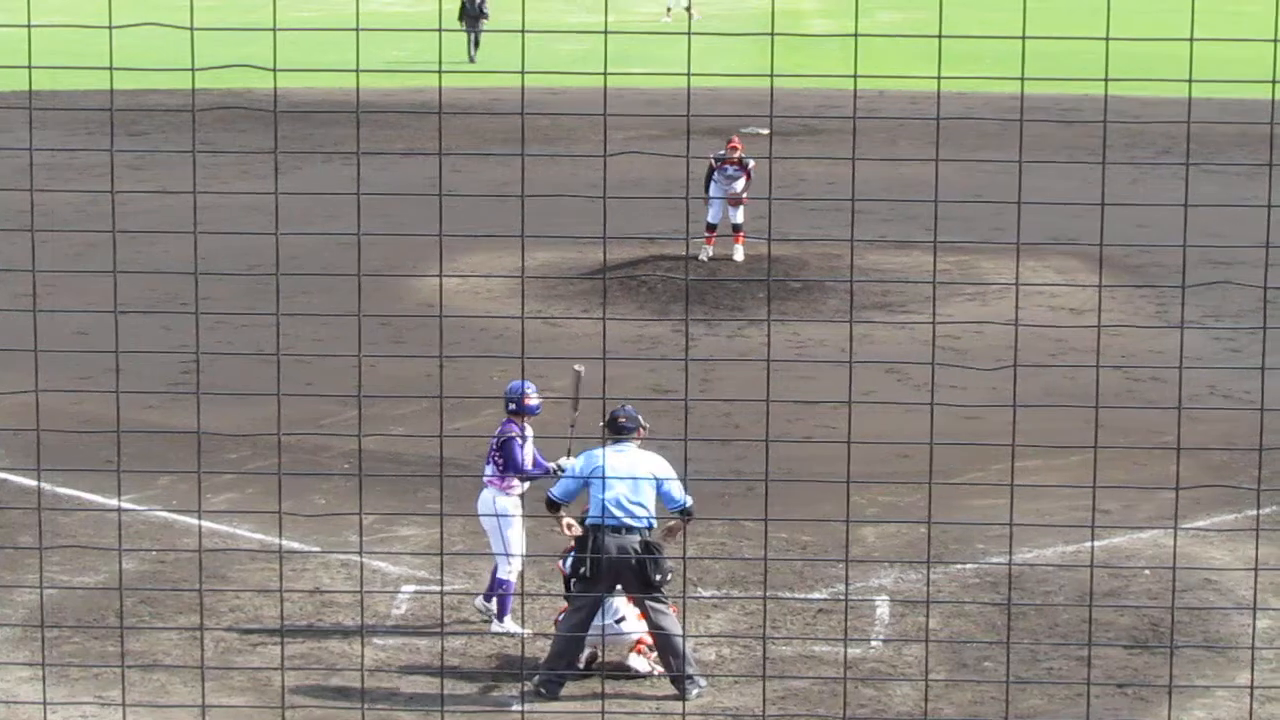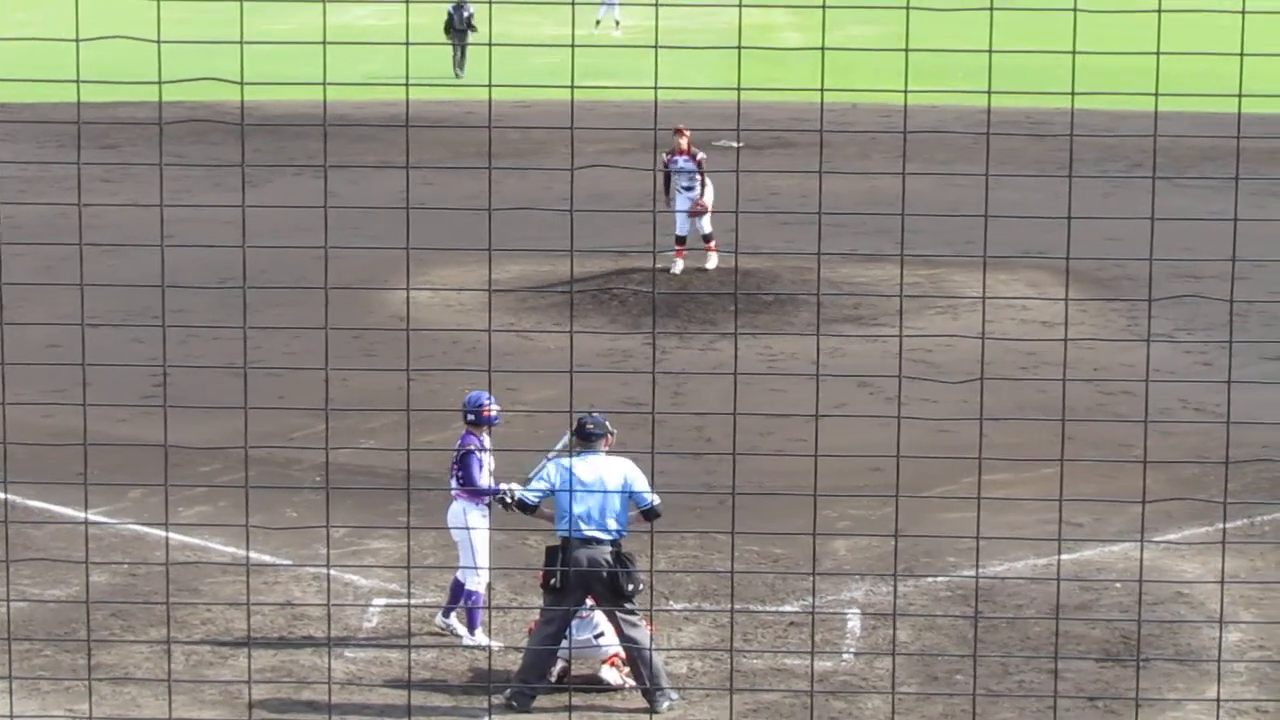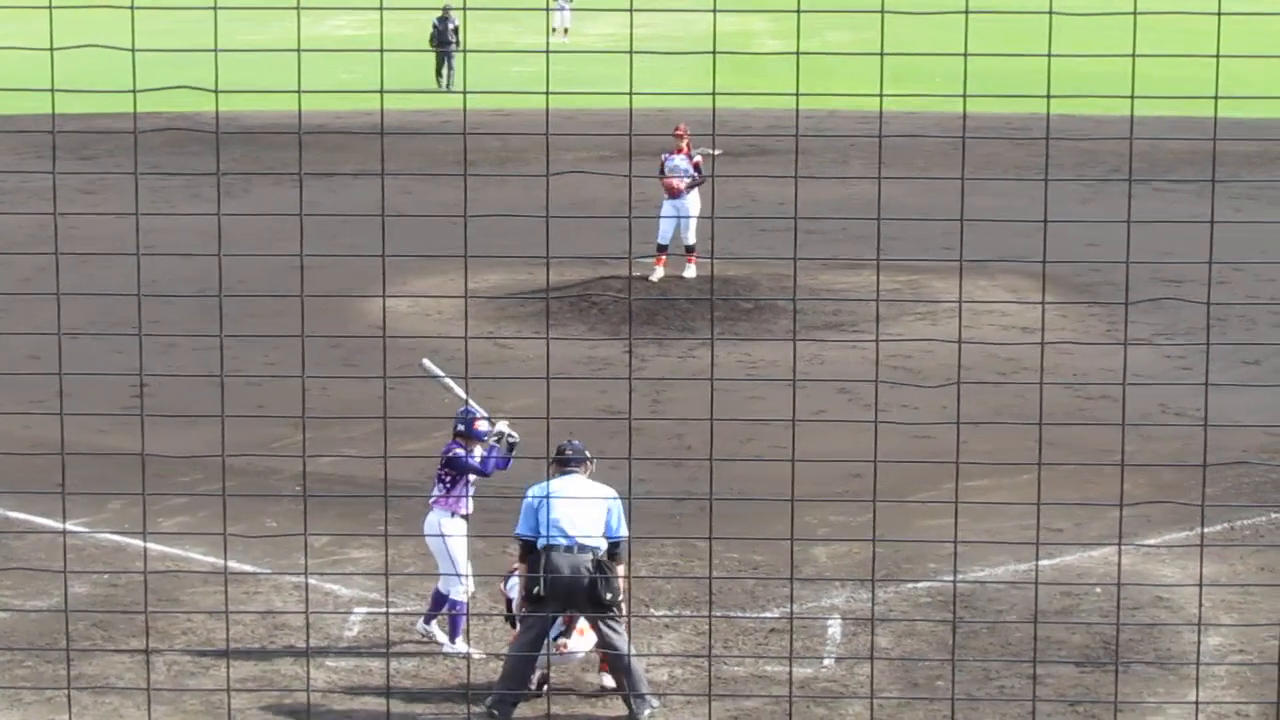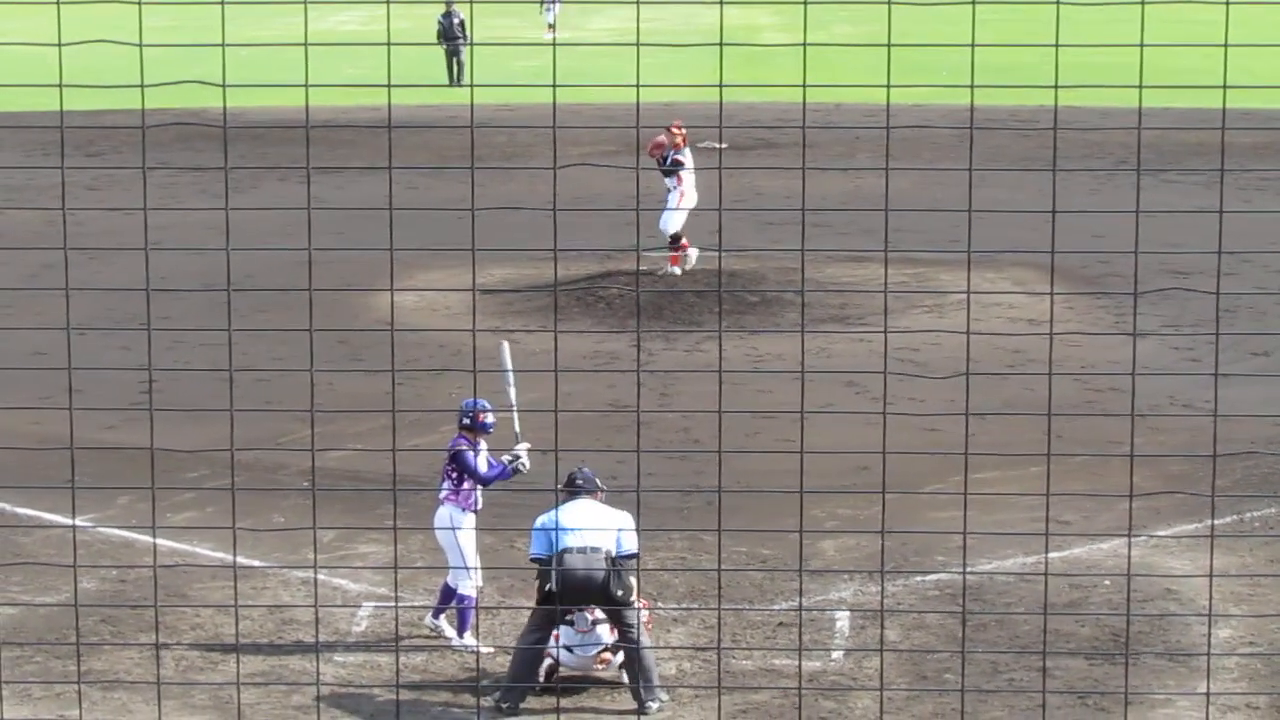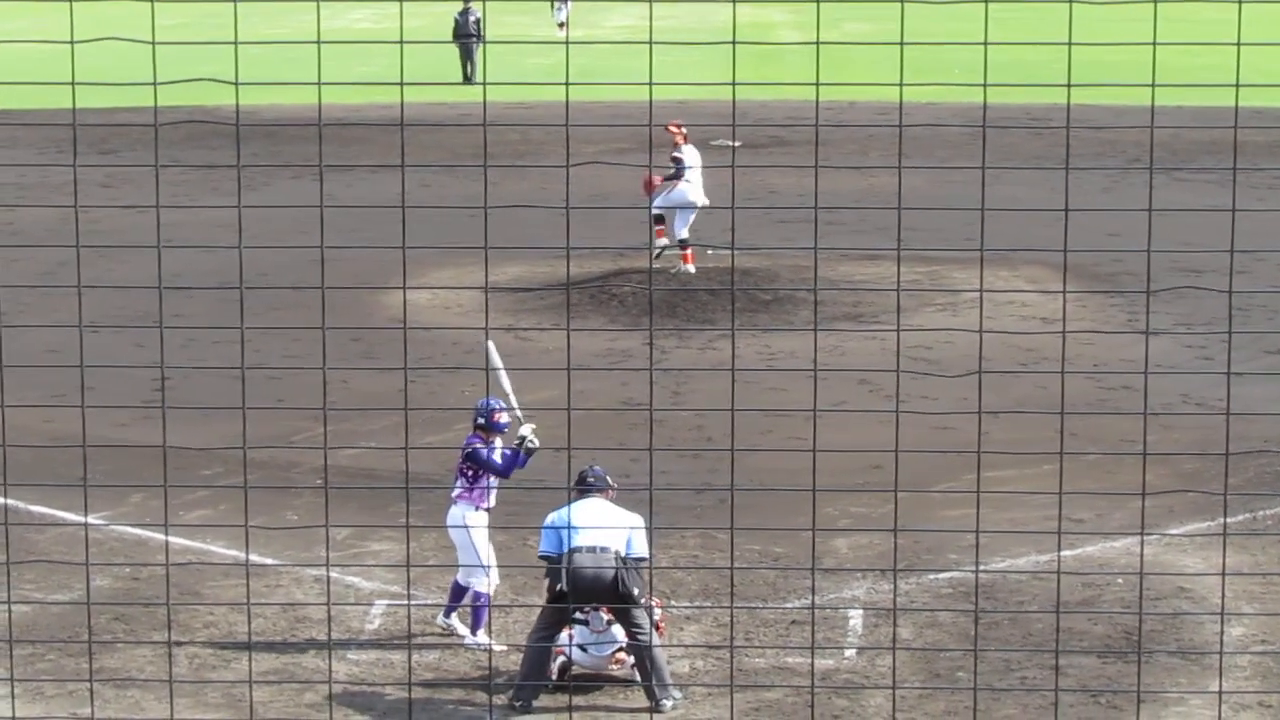
dt=1s
person 1, frame 1
left shoulder: (589, 458)
right shoulder: (654, 461)
left elbow: (554, 500)
right elbow: (684, 509)
left wrist: (564, 520)
right wrist: (675, 526)
left hip: (598, 545)
right hip: (637, 545)
left knee: (576, 614)
right knee: (660, 614)
left ankle: (549, 681)
right ankle: (688, 681)
person 1, frame 2
left shoulder: (558, 466)
right shoulder: (624, 466)
left elbow: (522, 502)
right elbow: (652, 510)
left wrist: (555, 517)
left hip: (569, 556)
right hip: (607, 558)
left knee: (548, 627)
right knee: (632, 627)
left ankle: (521, 694)
right ankle: (659, 694)
person 1, frame 3
left shoulder: (537, 492)
right shoulder: (606, 493)
left elbow: (527, 549)
right elbow: (616, 549)
left wrist: (524, 591)
right wrist: (618, 592)
left hip: (551, 566)
right hip: (590, 568)
left knee: (528, 637)
right knee: (615, 636)
person 1, frame 4
left shoulder: (547, 518)
right shoulder: (620, 515)
left elbow: (543, 562)
right elbow: (629, 559)
left wrist: (547, 592)
right wrist: (628, 590)
left hip: (564, 572)
right hip: (605, 570)
left knee: (534, 634)
right knee: (633, 632)
left ankle: (509, 699)
right ankle: (649, 698)
person 1, frame 5
left shoulder: (557, 516)
right shoulder: (629, 517)
left elbow: (551, 560)
right elbow: (636, 562)
left wrist: (562, 587)
right wrist: (632, 592)
left hip: (574, 570)
right hip: (613, 571)
left knee: (543, 633)
right knee: (642, 632)
left ankle: (523, 697)
right ankle: (663, 696)
person 2, frame 1
left shoulder: (524, 430)
right shoulder: (509, 433)
left elbow: (536, 461)
right elbow: (522, 472)
left wrist: (559, 466)
right wrist: (555, 466)
left hip: (509, 501)
right hip: (498, 502)
left knee: (512, 557)
right knee: (510, 561)
left ankle: (487, 600)
right ankle: (501, 621)
person 2, frame 2
left shoulder: (482, 440)
right shoulder: (470, 446)
right elbow: (473, 487)
left wrist: (501, 491)
right wrist: (502, 489)
left hip: (476, 512)
right hip: (468, 513)
left knee: (467, 569)
right knee: (478, 573)
left ankle: (446, 617)
right ankle: (473, 634)
person 2, frame 3
left shoulder: (472, 450)
right shoulder: (454, 453)
left elbow: (500, 464)
right elbow: (485, 470)
left wrist: (509, 444)
right wrist: (496, 439)
left hip: (455, 522)
right hip: (443, 523)
left knee: (450, 579)
right knee: (461, 583)
left ankle: (428, 624)
right ankle: (454, 643)
person 2, frame 4
left shoulder: (478, 446)
right shoulder: (460, 449)
left elbow: (496, 473)
right elbow: (484, 479)
left wrist: (515, 466)
right wrist: (510, 458)
left hip: (462, 517)
right hip: (454, 518)
left knee: (460, 573)
right knee: (469, 578)
left ankle: (436, 618)
right ankle: (462, 637)
person 2, frame 5
left shoulder: (493, 444)
right shoulder: (474, 448)
left elbow: (515, 464)
right elbow: (503, 472)
left wrist: (527, 449)
right wrist: (519, 442)
left hip: (476, 516)
right hip: (466, 517)
left knee: (470, 572)
right knee: (487, 576)
left ankle: (448, 617)
right ankle: (475, 636)
